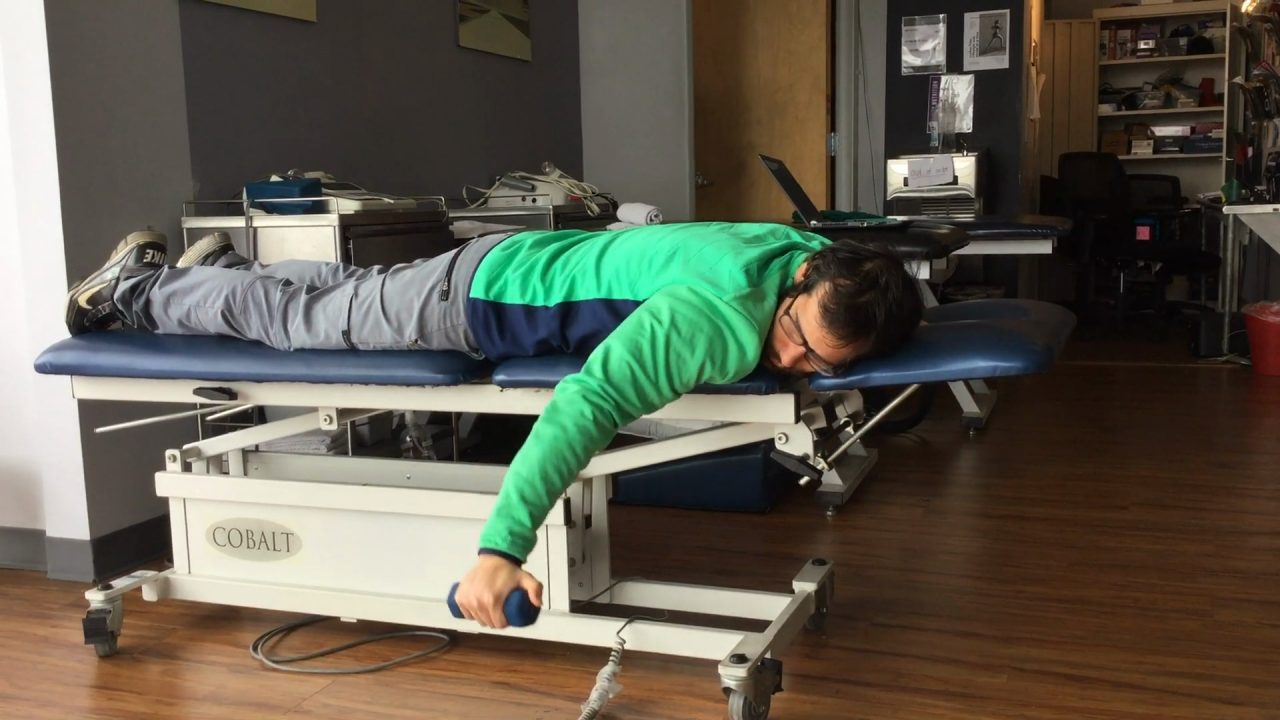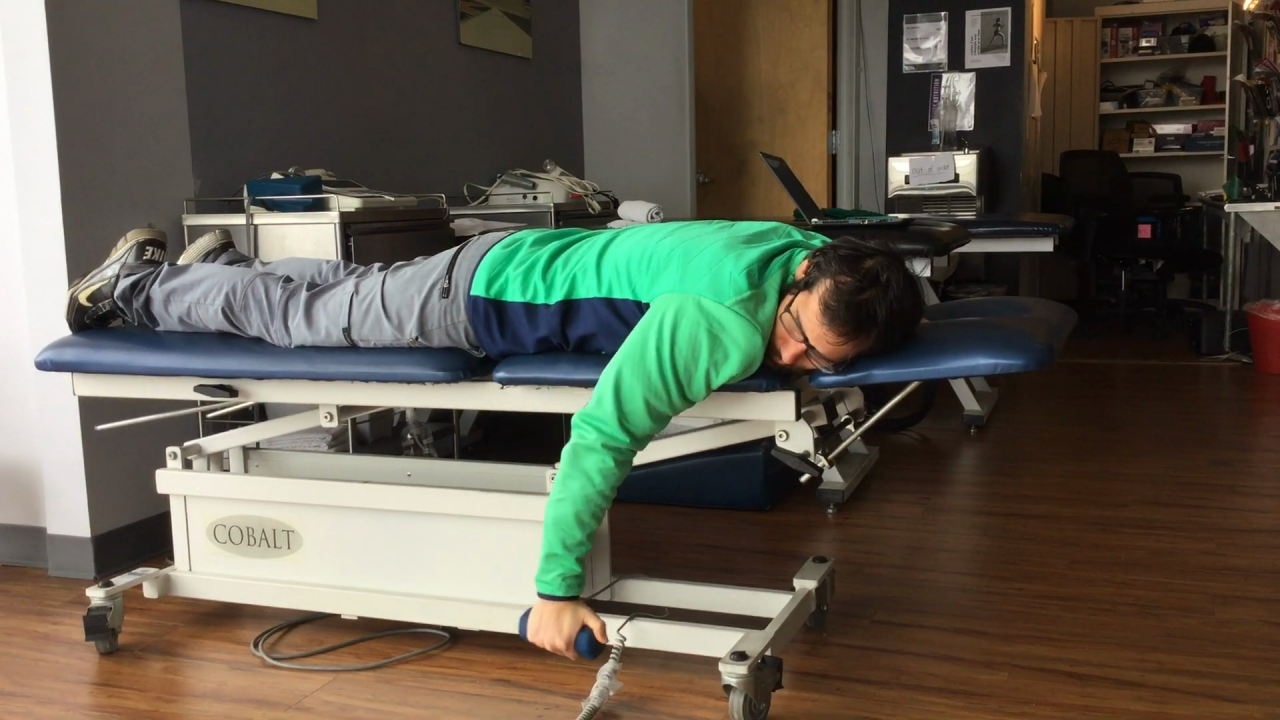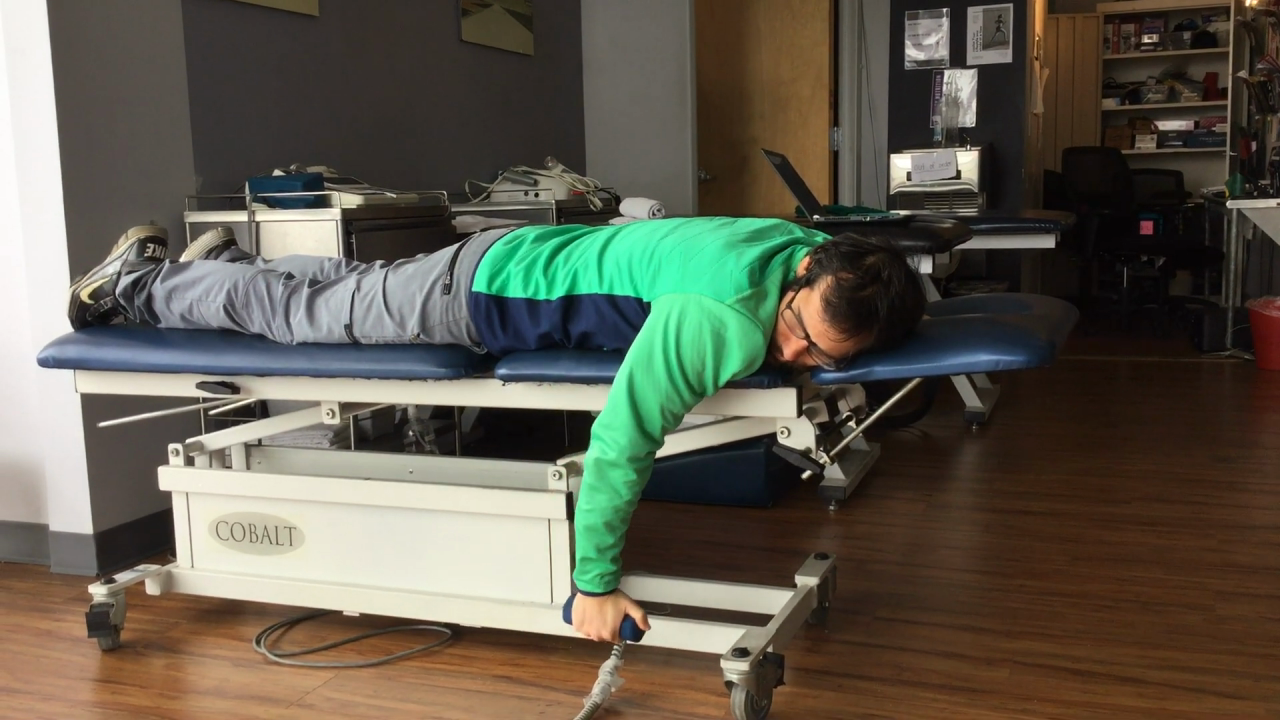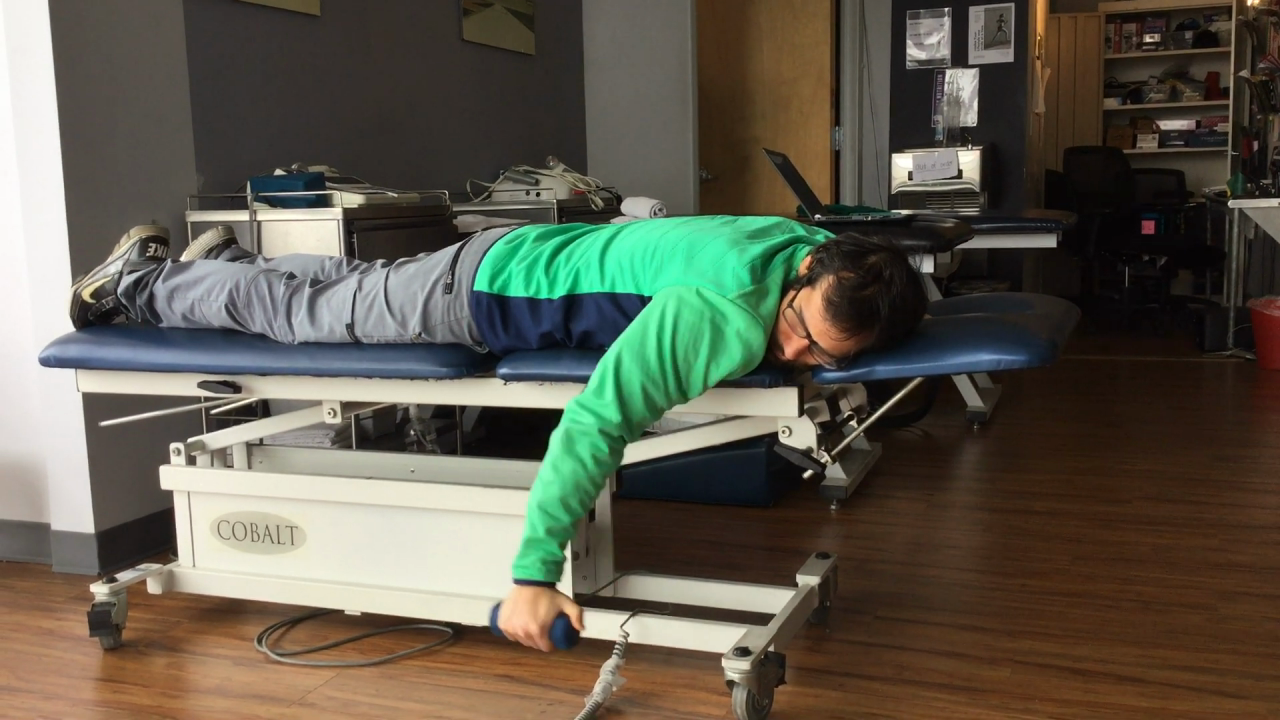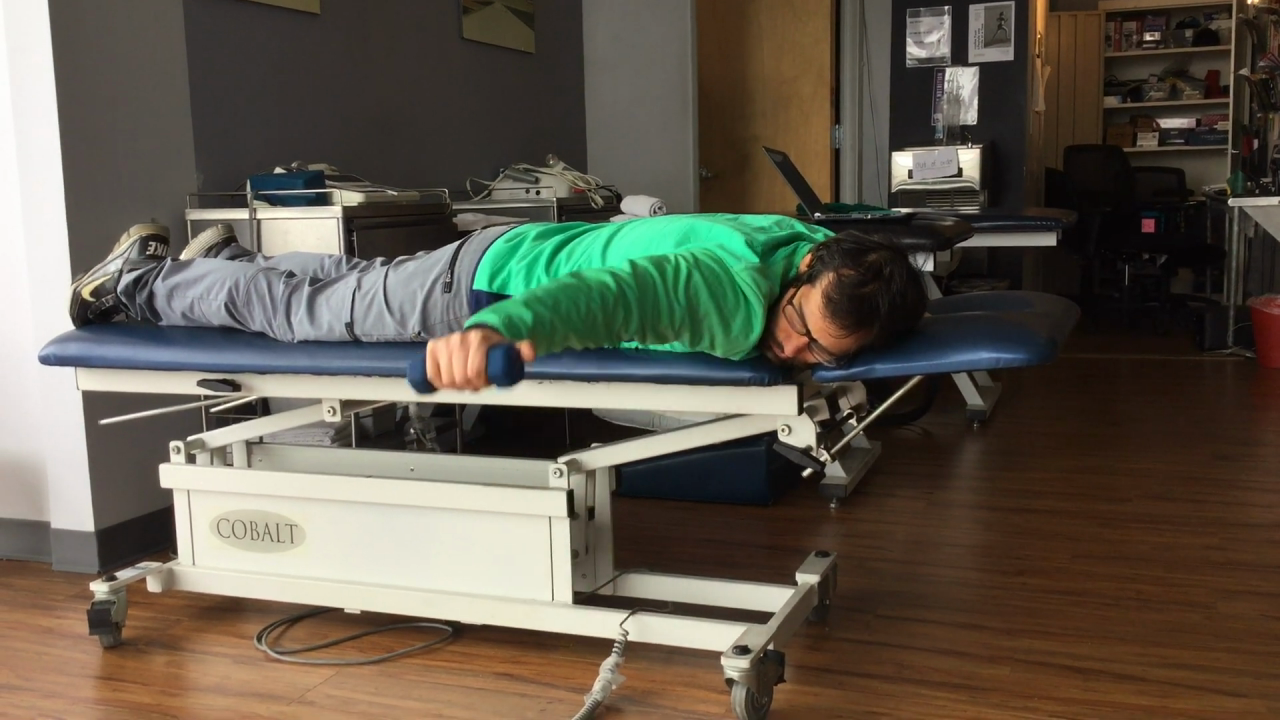
dt=0.5s
person 1, frame 1
left shoulder: (811, 247)
right shoulder: (720, 318)
right elbow: (587, 402)
left wrist: (831, 363)
right wrist: (500, 547)
left hip: (533, 256)
right hip: (491, 297)
left knee: (349, 289)
right knee: (292, 316)
left ankle: (226, 262)
right ankle: (138, 288)
person 1, frame 2
left shoulder: (822, 252)
right shoulder: (721, 321)
right elbow: (599, 436)
left wrist: (857, 348)
right wrist: (555, 589)
left hip: (531, 255)
right hip: (485, 297)
left knee: (352, 284)
right knee: (292, 314)
left ankle: (222, 260)
right ankle: (136, 284)
person 1, frame 3
left shoulder: (817, 246)
right shoulder: (725, 319)
right elbow: (619, 438)
left wrist: (824, 353)
right wrist: (593, 584)
left hip: (533, 251)
right hip: (490, 294)
left knee: (353, 283)
right knee: (296, 312)
left ankle: (227, 258)
right ankle: (139, 283)
person 1, frame 4
left shoulder: (818, 237)
right shoulder: (724, 315)
right elbow: (596, 419)
left wrist: (830, 352)
right wrist: (534, 573)
left hip: (533, 255)
right hip: (493, 293)
left knee: (355, 279)
right knee: (299, 313)
left ankle: (231, 256)
right ankle: (141, 283)
person 1, frame 5
left shoulder: (809, 237)
right shoulder: (734, 294)
right elbow: (601, 292)
left wrist: (835, 346)
right wrist: (489, 331)
left hip: (530, 248)
right hip: (489, 288)
left knee: (333, 286)
right knee: (294, 309)
left ankle: (217, 255)
right ankle: (141, 280)
